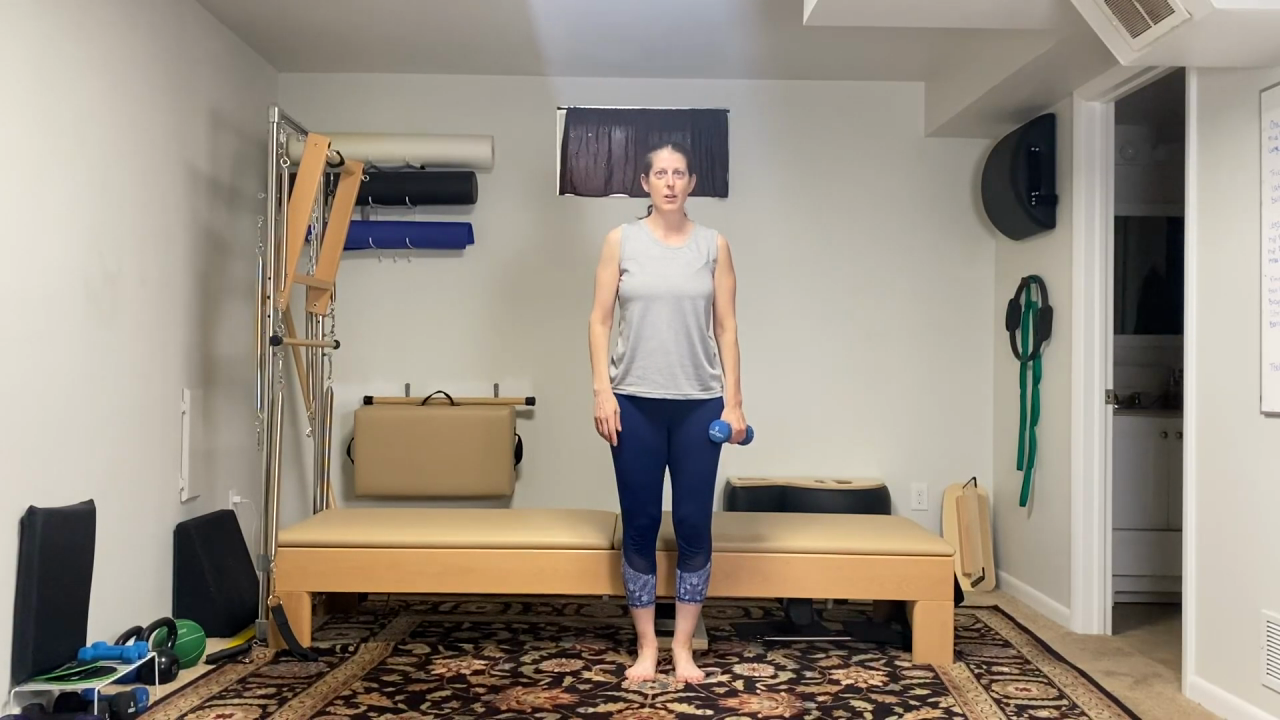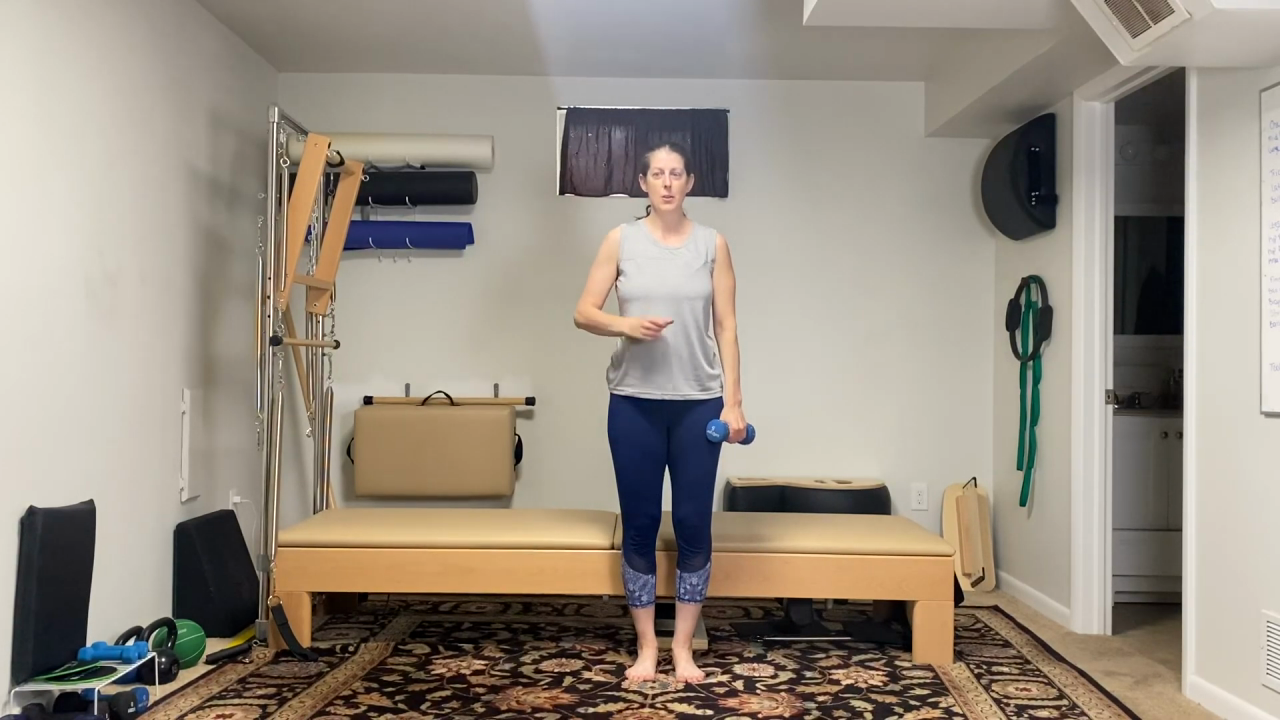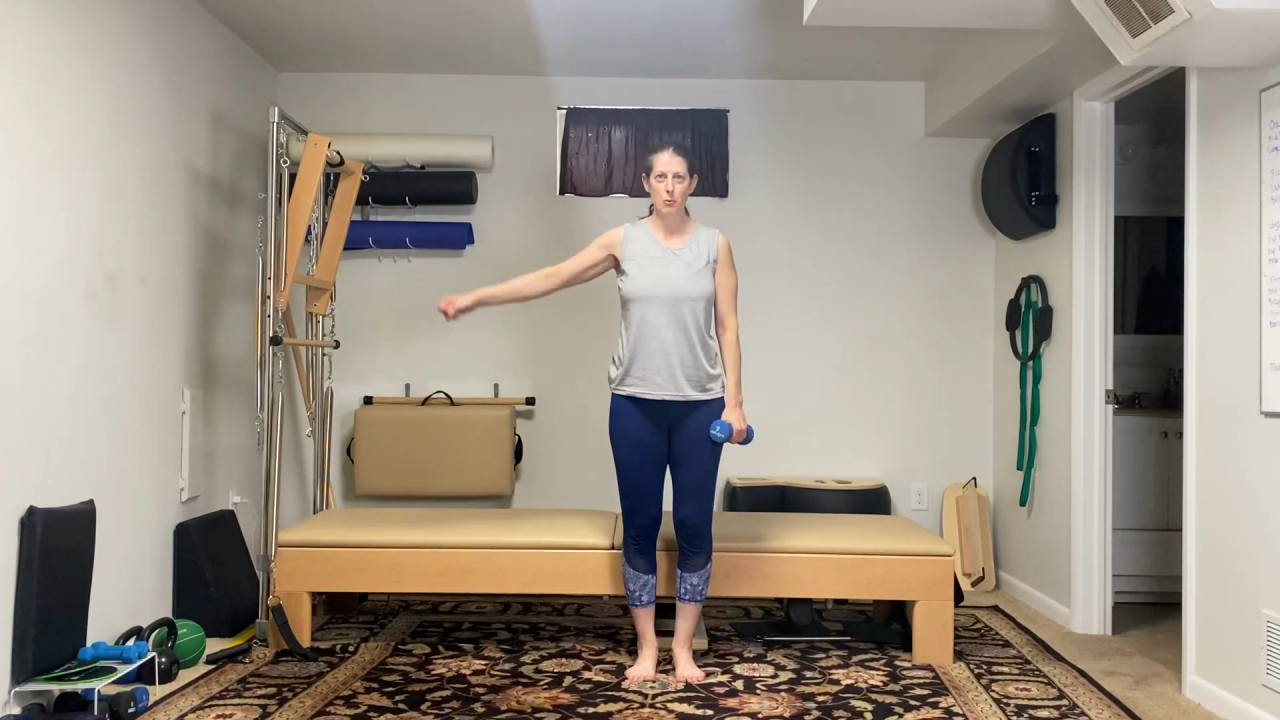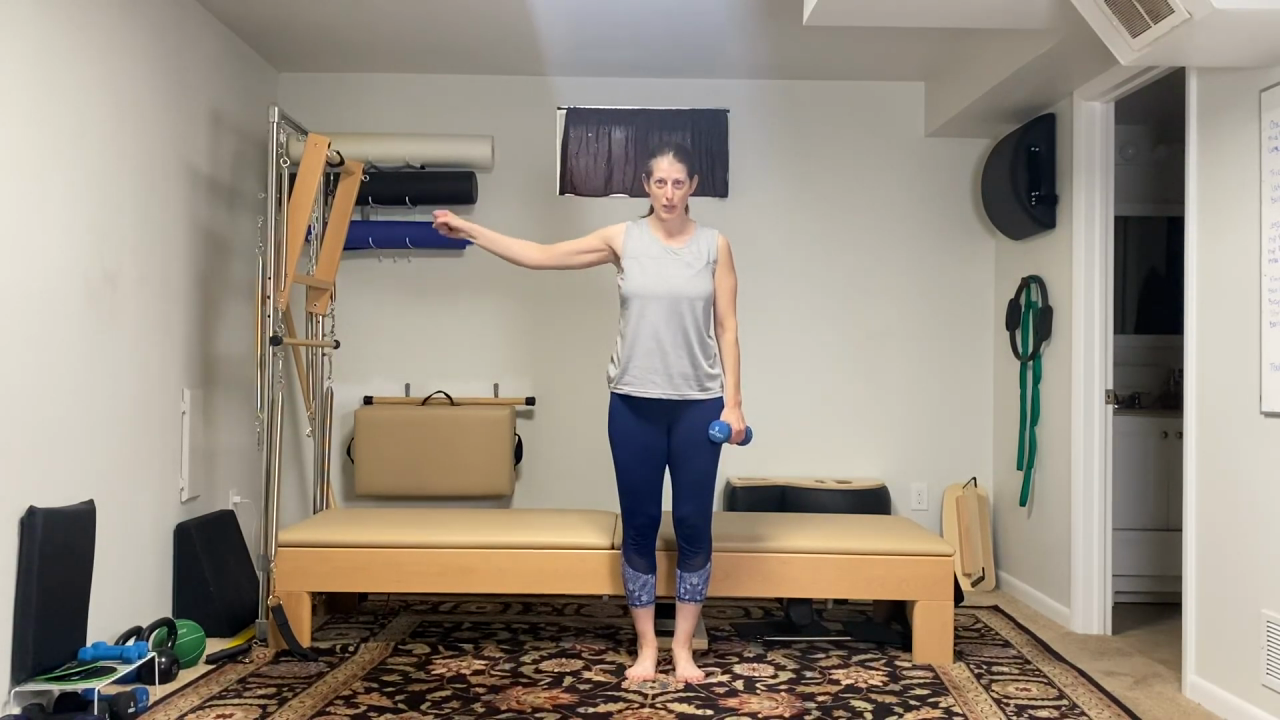
dt=0.4s
person 1, frame 1
left shoulder: (713, 244)
right shoulder: (621, 240)
left elbow: (726, 327)
right elbow: (599, 321)
left wrist: (733, 402)
right wrist: (602, 391)
left hip: (698, 404)
right hip: (636, 403)
left knee: (693, 524)
right knee: (639, 524)
left ankle: (683, 646)
right ankle: (646, 646)
person 1, frame 2
left shoulder: (712, 243)
right shoulder: (620, 240)
left elbow: (726, 327)
right elbow: (584, 312)
left wrist: (733, 400)
right wrist: (628, 325)
left hip: (697, 403)
right hip: (634, 402)
left knee: (693, 524)
right knee: (639, 524)
left ankle: (683, 646)
right ankle: (646, 646)
person 1, frame 3
left shoulder: (713, 244)
right shoulder: (622, 241)
left elbow: (726, 326)
right elbow: (548, 278)
left wrist: (733, 402)
right wrist: (476, 297)
left hip: (688, 403)
right hip: (633, 402)
left knee: (694, 525)
right knee: (639, 523)
left ankle: (683, 647)
right ankle: (645, 647)
person 1, frame 4
left shoulder: (714, 244)
right shoulder: (621, 238)
left elbow: (727, 327)
right elbow: (538, 256)
left wrist: (733, 402)
right wrist: (468, 229)
left hip: (698, 405)
right hip: (635, 403)
left knee: (693, 524)
right knee: (639, 524)
left ankle: (683, 646)
right ankle: (646, 646)
